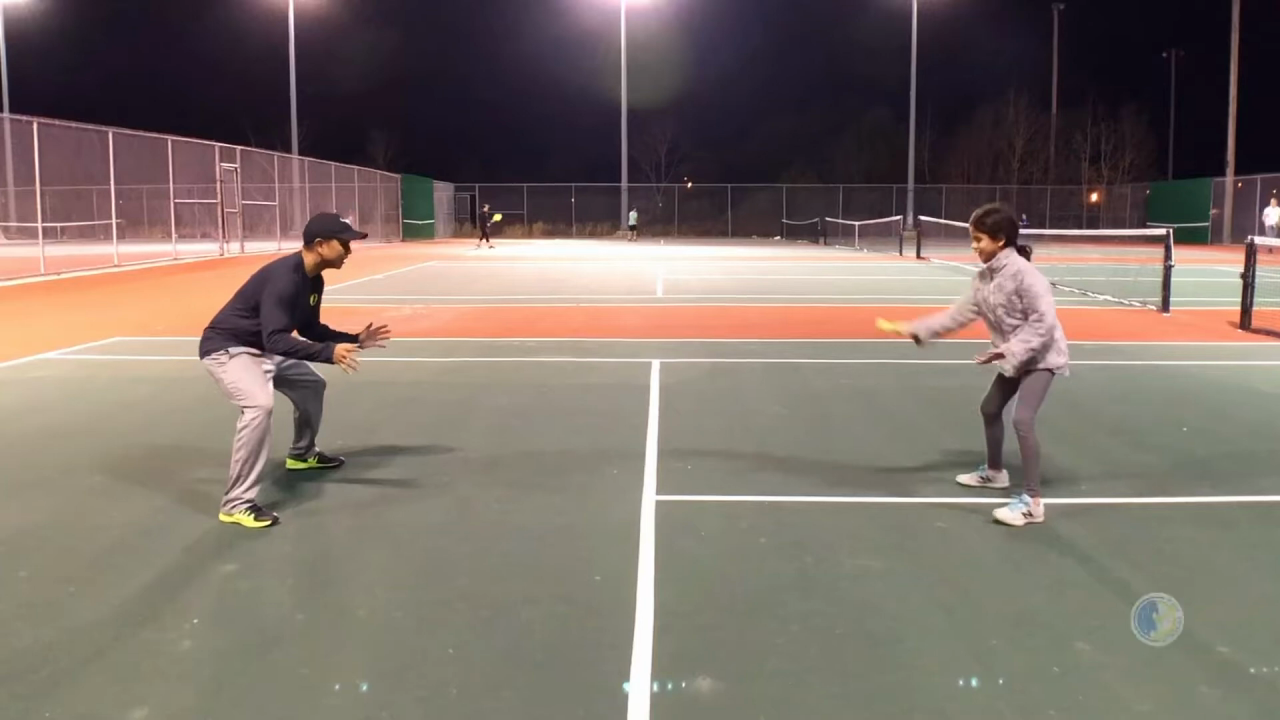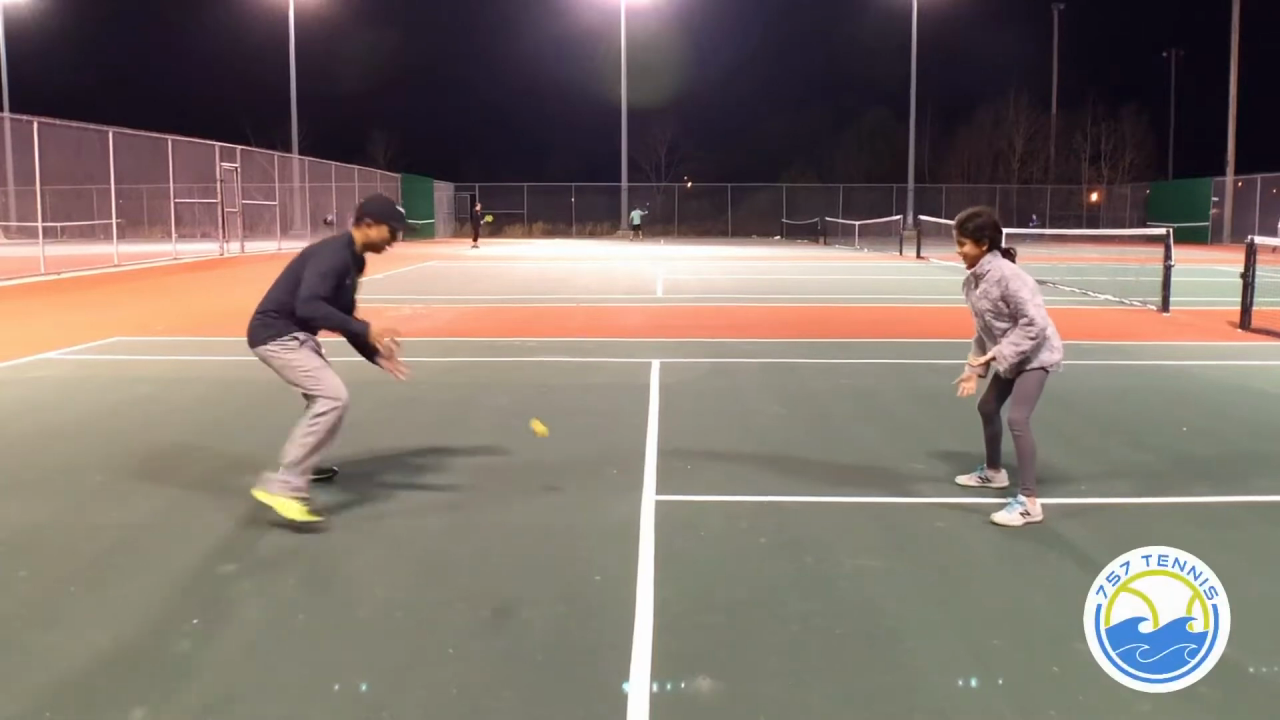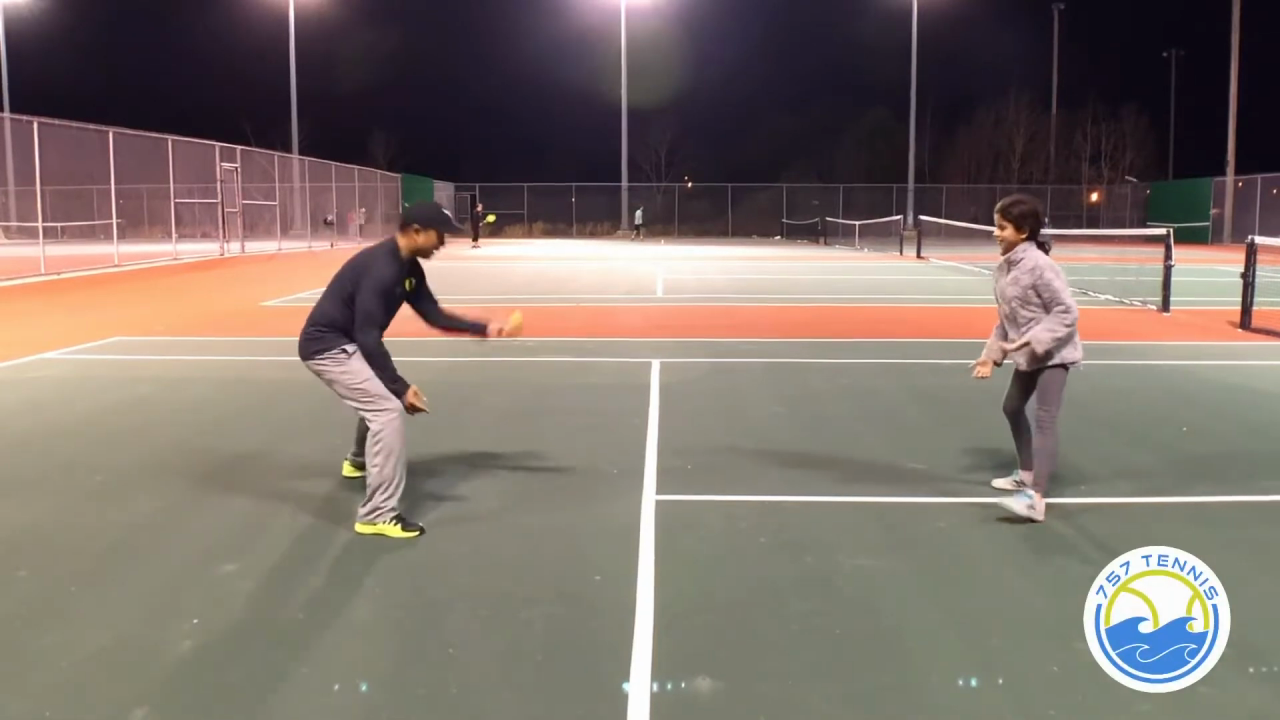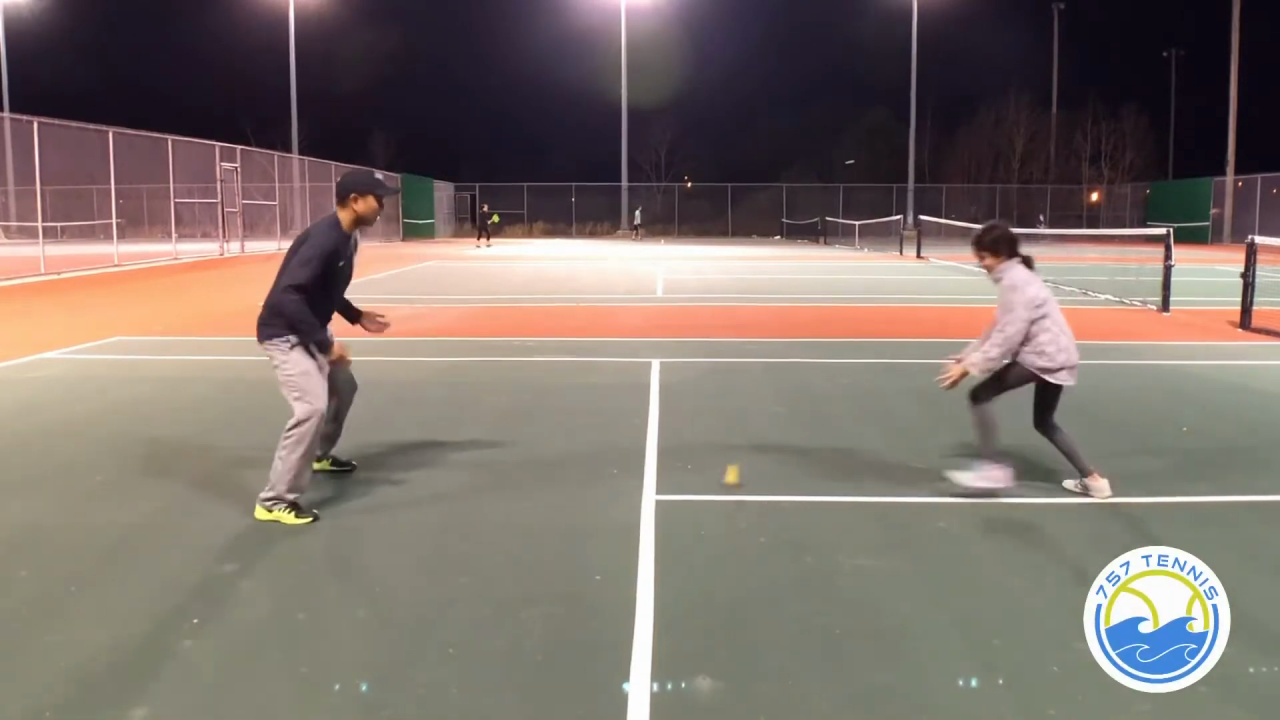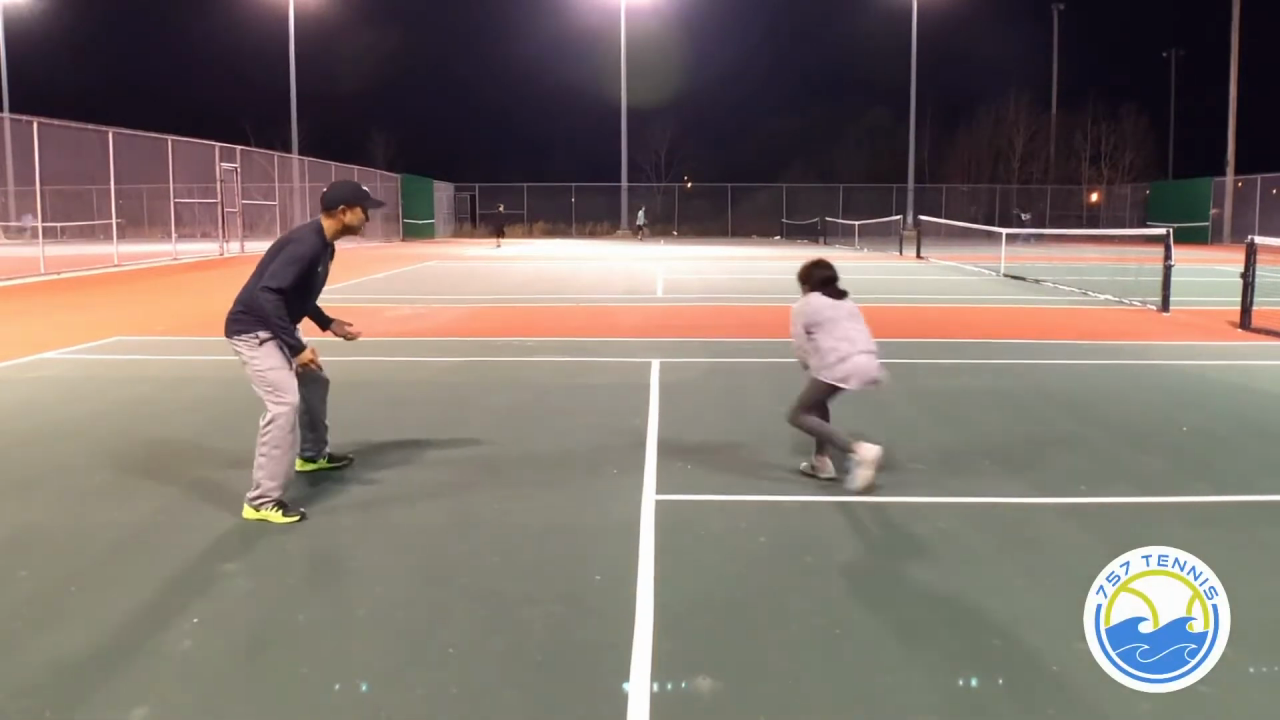
dt=0.7s
person 1, frame 1
left shoulder: (313, 280)
right shoulder: (284, 278)
left elbow: (309, 328)
right elbow: (276, 339)
left wrist: (354, 340)
right wrist: (329, 352)
left hip: (261, 347)
right hip: (227, 347)
left knee: (311, 385)
right knee: (260, 405)
left ankle: (302, 454)
right ankle: (237, 503)
person 1, frame 2
left shoulder: (354, 259)
right shoulder: (334, 255)
left elbow: (338, 312)
right elbow: (309, 307)
left wrist: (374, 352)
right wrist: (366, 331)
left hip: (293, 333)
right hip: (276, 333)
left knee: (326, 395)
right knee: (334, 398)
left ankle: (303, 464)
right ankle: (284, 487)
person 1, frame 3
left shoulder: (409, 268)
right shoulder: (381, 268)
left elbow: (432, 314)
right elbow: (368, 335)
left wrist: (482, 328)
right wrist: (401, 386)
left hip: (344, 344)
right hip: (328, 346)
left knee: (386, 397)
right knee: (389, 409)
left ankle: (362, 461)
right ankle: (378, 514)
person 1, frame 4
left shoulder: (348, 239)
right shoulder: (325, 239)
right elbow: (288, 294)
left wrist: (358, 316)
right wrist: (326, 343)
left hip: (308, 330)
right hip: (285, 332)
left knee: (343, 387)
right knee: (312, 407)
left ankle: (320, 455)
right ankle: (275, 501)
person 1, frame 5
left shoulder: (325, 246)
right shoulder: (306, 244)
right elbow: (267, 293)
left wrist: (327, 323)
right wrist: (297, 346)
left hip: (277, 328)
right hip: (253, 329)
left knee: (315, 384)
right knee: (285, 402)
left ankle: (311, 455)
right ankle: (262, 501)
person 2, frame 1
left shoulder: (1023, 273)
right shoulder: (986, 277)
left elbow: (1045, 322)
right elbow: (960, 312)
left wrist: (1009, 350)
right wrist: (917, 330)
left hip: (1042, 357)
right hip: (1015, 358)
left knee: (1023, 420)
right knee: (990, 408)
left ankle: (1032, 501)
right ankle: (995, 471)
person 2, frame 2
left shoulder: (1007, 276)
right shoulder: (972, 281)
left elbow: (1034, 323)
right elbow: (984, 331)
left wrist: (998, 354)
right wrist: (974, 368)
left hip: (1035, 355)
right hip: (1007, 357)
left knee: (1017, 420)
right knee: (987, 408)
left ankle: (1029, 502)
right ankle: (994, 471)
person 2, frame 3
left shoulder: (1040, 266)
right shoulder: (1003, 269)
left elbow: (1067, 313)
right elbow: (1005, 320)
left wrist: (1034, 340)
right wrist: (991, 354)
left hip: (1053, 353)
right hip: (1029, 355)
left knee: (1044, 419)
right knee: (1012, 408)
left ankle: (1036, 494)
right ankle: (1028, 473)
person 2, frame 4
left shoulder: (1014, 283)
right shoulder: (1018, 277)
left elbow: (1008, 336)
right elbow: (999, 330)
left wrist: (972, 366)
right wrist: (967, 356)
left hip: (1041, 356)
right hip: (1059, 356)
left knee: (978, 397)
right knee: (1044, 422)
left ankle: (991, 467)
right ankle: (1092, 479)
person 2, frame 5
left shoulder: (802, 307)
right shoulder: (849, 304)
left elbow: (804, 352)
left wrist: (813, 371)
left hip: (839, 366)
right hip: (867, 364)
left knee: (798, 417)
right knee: (816, 403)
left ankle: (860, 451)
right ankle: (821, 461)
